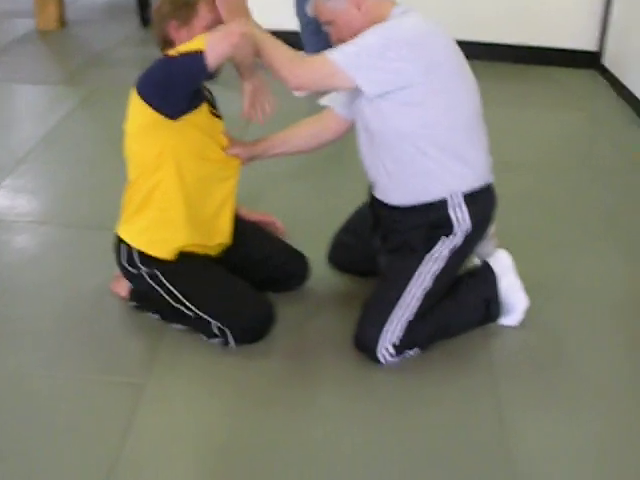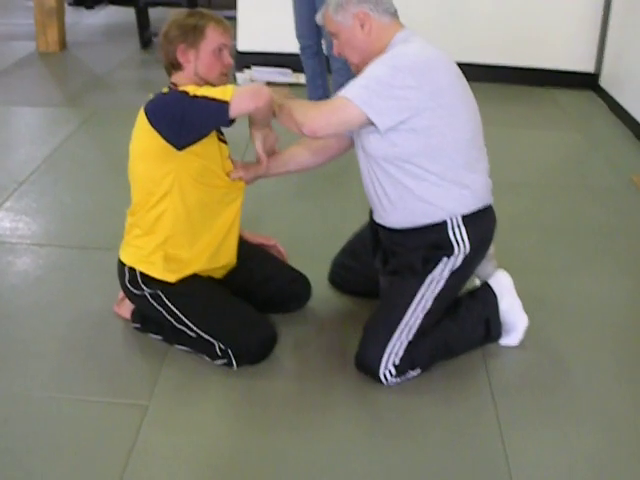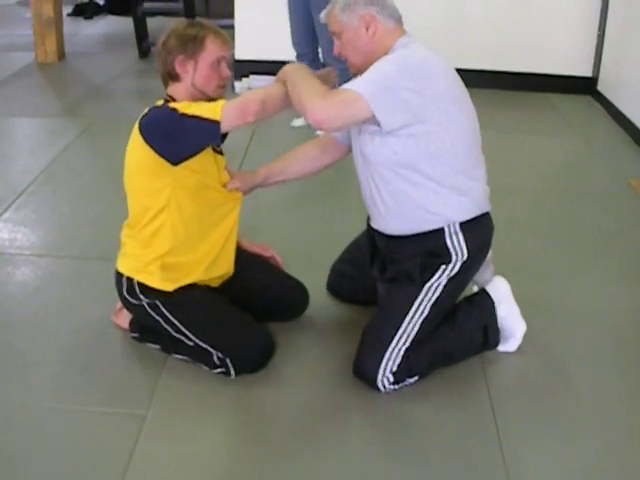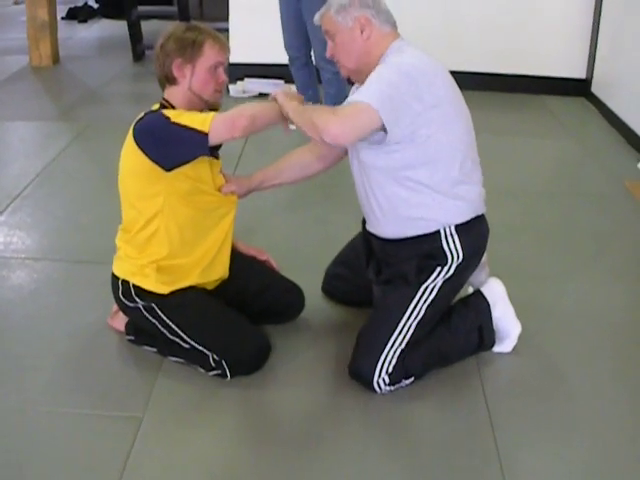
dt=0.7s
person 1, frame 1
left shoulder: (401, 39)
right shoulder: (382, 48)
left elbow: (301, 74)
right elbow: (329, 122)
right wrist: (255, 149)
left hip: (447, 213)
right hip: (400, 200)
left knee: (379, 343)
right knee: (344, 255)
left ankle: (489, 286)
person 1, frame 2
left shoulder: (407, 66)
right shoulder: (390, 67)
left elbow: (317, 123)
right elbow: (331, 141)
left wrist: (276, 102)
right wrist: (259, 169)
left hip: (447, 232)
right hip: (401, 222)
left knee: (381, 362)
right knee: (344, 276)
left ankle: (490, 307)
right ankle: (443, 280)
person 1, frame 3
left shoulder: (408, 68)
right shoulder: (385, 74)
left elbow: (322, 112)
right elbow: (328, 146)
left wrist: (294, 72)
right wrist: (255, 179)
left hip: (444, 240)
right hip: (399, 229)
left knee: (378, 371)
right knee: (343, 284)
left ankle: (488, 313)
right ankle: (446, 287)
person 1, frame 4
left shoulder: (405, 73)
right shoulder: (378, 79)
left elbow: (337, 130)
right elbow: (324, 149)
left wrist: (290, 105)
right wrist: (251, 183)
left hip: (440, 242)
right hip: (393, 232)
left knee: (373, 371)
right knee: (338, 285)
left ankle: (483, 314)
right ankle: (438, 289)
person 2, frame 1
left shoulder: (197, 93)
right shoulder: (159, 82)
right elbow: (233, 38)
left wrist: (238, 213)
left hip: (208, 232)
right hip: (157, 249)
left knee: (292, 269)
right knee: (251, 322)
left ankle: (203, 276)
right ankle: (140, 287)
person 2, frame 2
left shoulder: (201, 115)
right shoulder: (167, 109)
right elbow: (258, 98)
left wrist: (243, 237)
right wrist: (260, 127)
left hip: (209, 253)
right hip: (159, 269)
left knee: (294, 290)
right knee: (254, 342)
left ankle: (202, 297)
right ankle: (142, 309)
person 2, frame 3
left shoulder: (200, 126)
right shoulder: (162, 123)
right elbow: (249, 109)
left wrist: (239, 245)
left hip: (207, 263)
right hip: (156, 279)
left knee: (292, 299)
right knee: (252, 351)
left ankle: (208, 306)
right ankle: (142, 318)
person 2, frame 4
left shoulder: (195, 127)
right shoulder: (155, 129)
right elbow: (239, 123)
left wrist: (235, 247)
left hip: (202, 265)
right hip: (152, 281)
left knee: (287, 301)
right knee: (247, 354)
left ankle: (199, 309)
right ankle: (135, 322)
